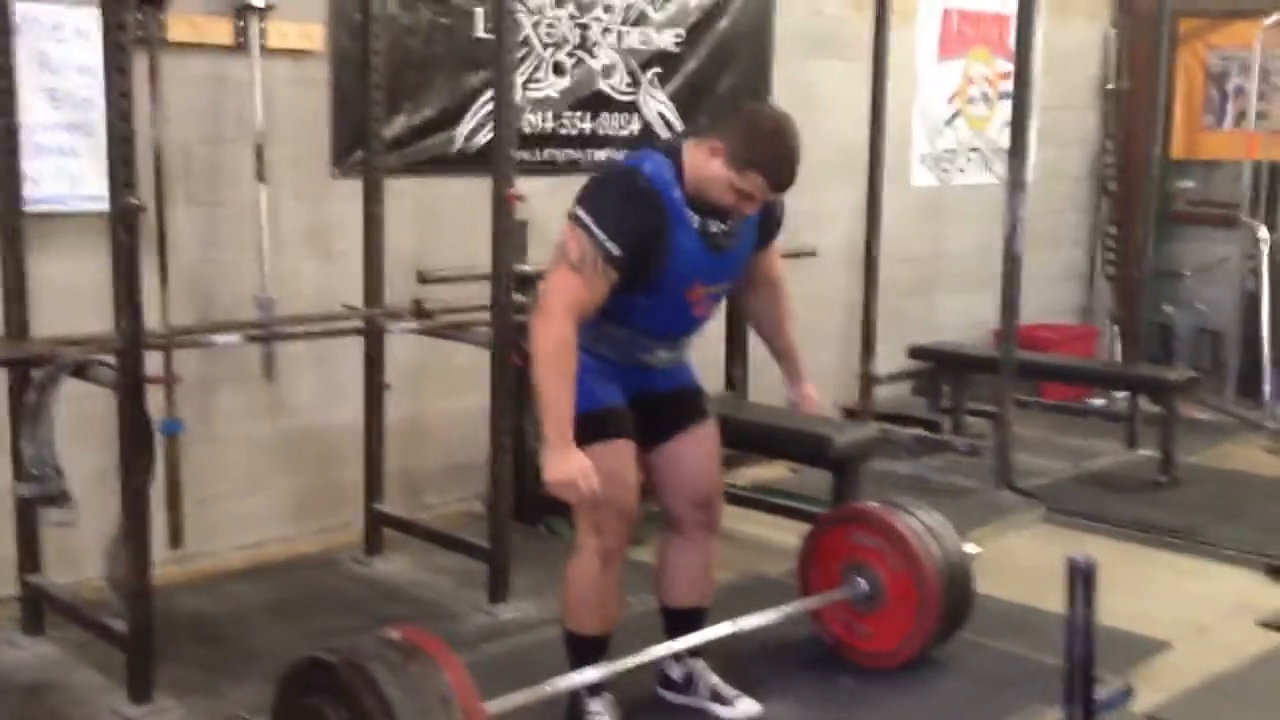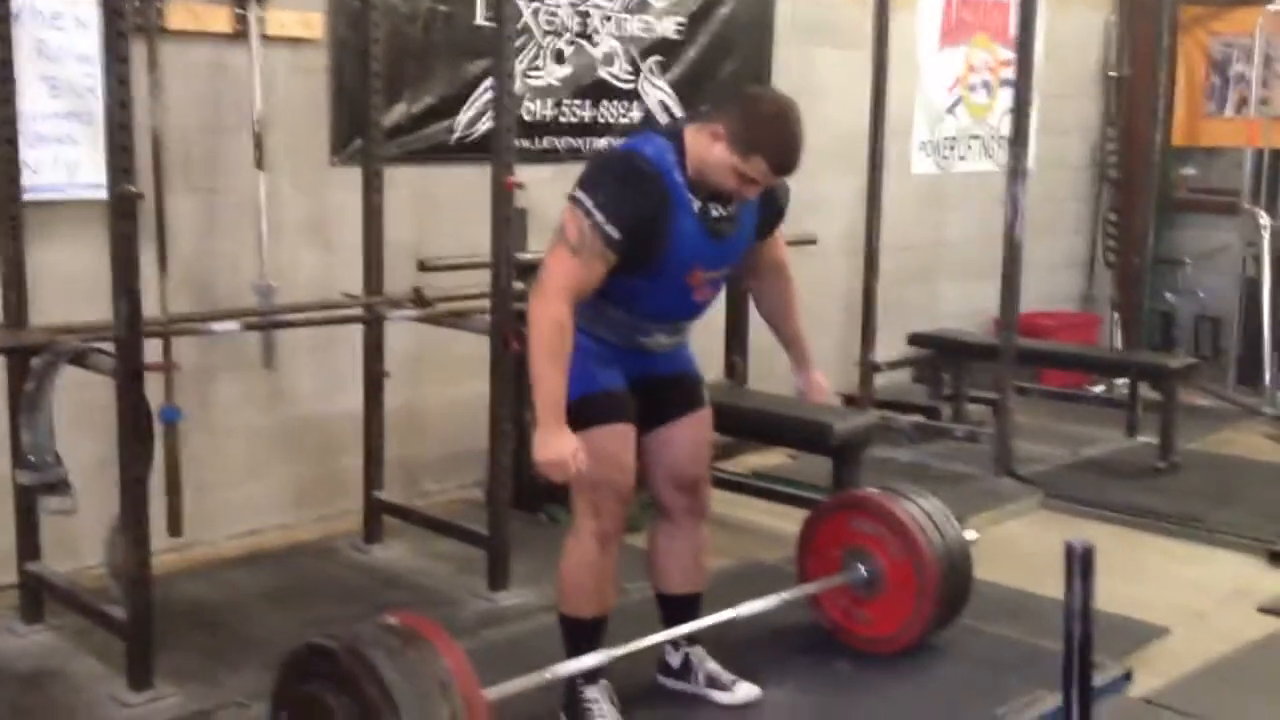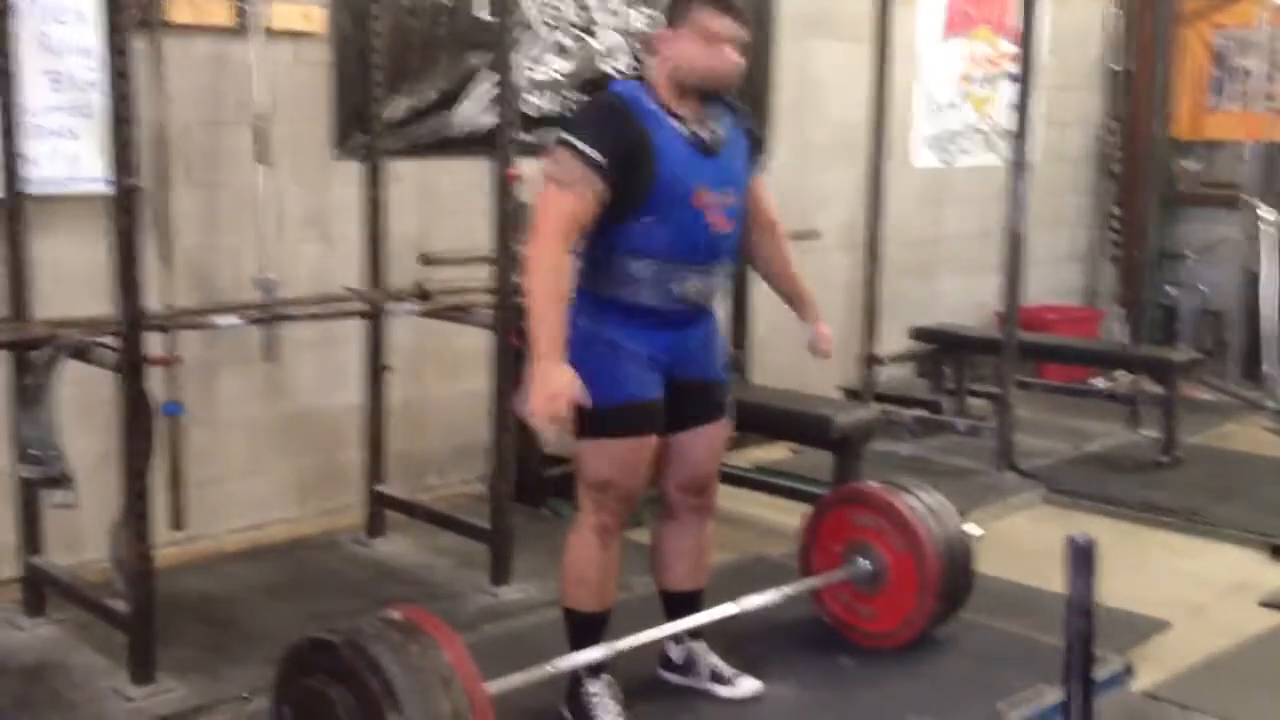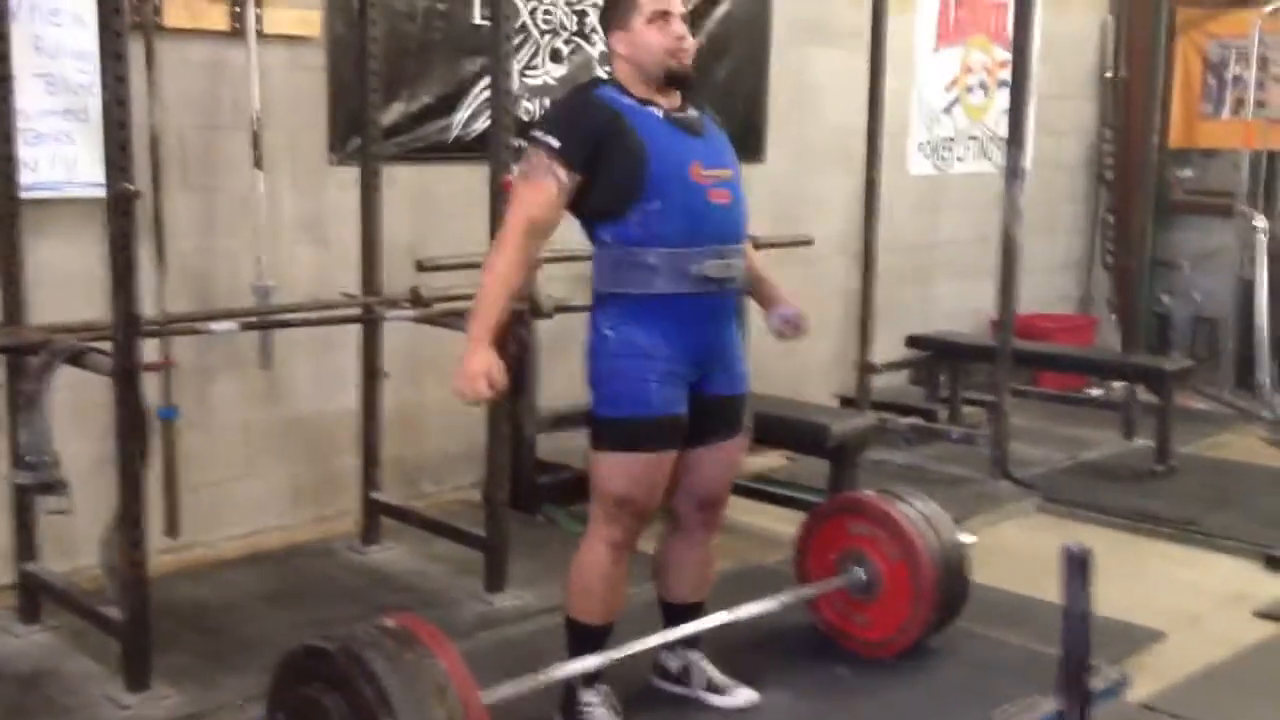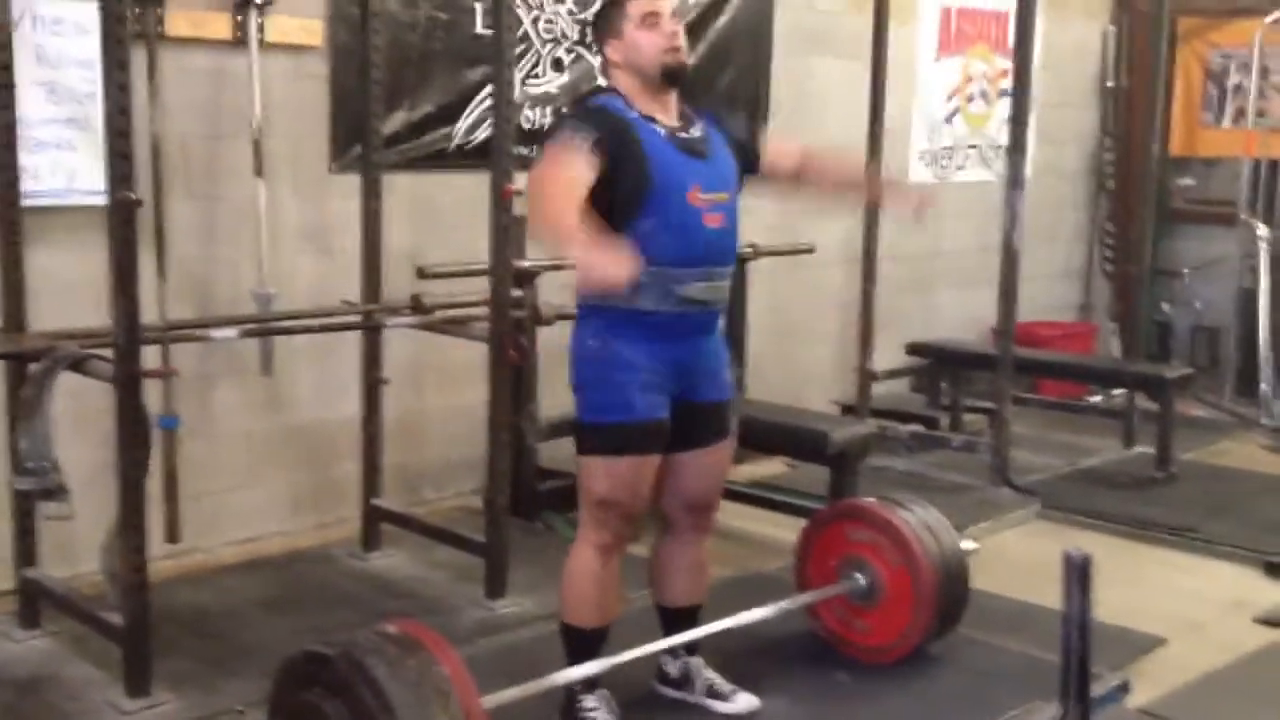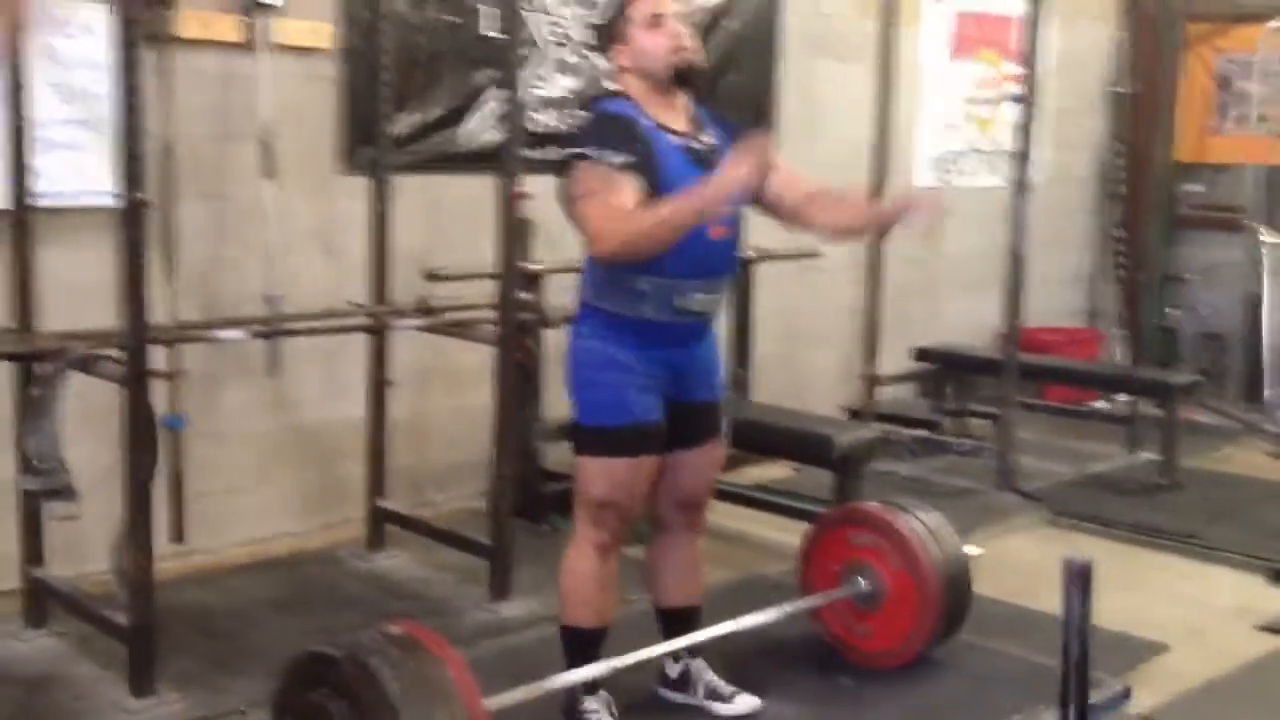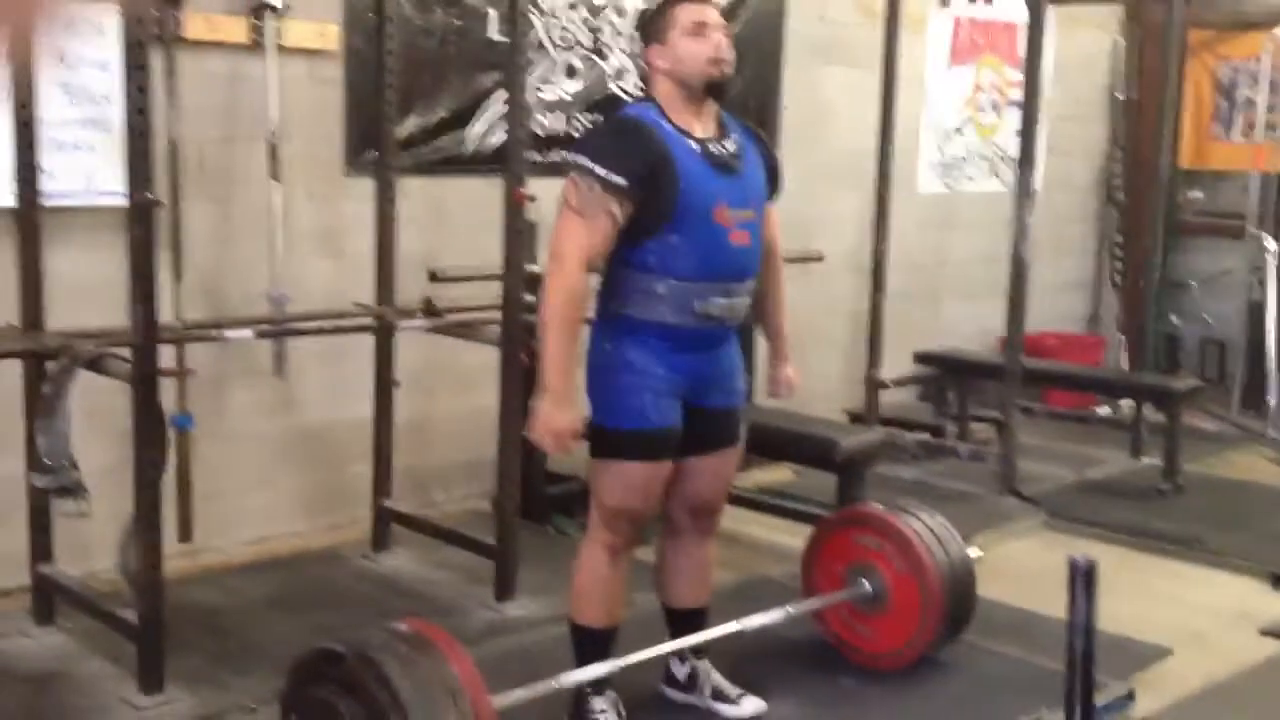
dt=0.4s
person 1, frame 1
left shoulder: (756, 206)
right shoulder: (631, 197)
left elbow: (763, 287)
right elbow: (555, 315)
left wrist: (796, 378)
right wrist: (558, 445)
left hip: (663, 365)
right hip: (590, 365)
left knee: (699, 512)
right knee: (608, 529)
left ankle: (684, 668)
person 1, frame 2
left shoulder: (759, 193)
right shoulder: (631, 180)
left elbow: (769, 274)
right elbow: (553, 297)
left wrist: (803, 364)
right wrist: (550, 425)
left hip: (662, 349)
right hip: (590, 349)
left knee: (687, 498)
right knee: (603, 511)
left ankle: (681, 654)
person 1, frame 3
left shoulder: (734, 127)
right shoulder: (612, 120)
left elbow: (760, 227)
right elbow: (550, 239)
left wrist: (808, 311)
right wrist: (551, 361)
left hip: (696, 334)
right hip: (619, 336)
left knee: (693, 496)
right knee: (608, 507)
left ankle: (684, 649)
person 1, frame 4
left shoulder: (704, 123)
right shoulder: (590, 118)
right elbow: (522, 229)
left wrist: (772, 298)
right wrist: (481, 340)
left hip: (721, 340)
right hip: (641, 342)
left knee: (701, 512)
right knee: (621, 521)
left ankle: (680, 658)
person 1, frame 5
left shoulder: (719, 129)
right shoulder: (598, 125)
left elbow: (801, 163)
right elbow: (553, 196)
left wrist: (879, 185)
right wrist: (588, 249)
left hip: (703, 345)
right hip: (623, 348)
left knee: (693, 514)
right knee: (609, 522)
left ankle: (682, 662)
person 1, frame 6
left shoulder: (725, 134)
right shoulder: (608, 134)
left elbow: (811, 206)
right elbow: (615, 234)
left wrist: (886, 210)
right wrist: (713, 193)
left hip: (694, 348)
right hip: (622, 352)
left knee: (682, 512)
right knee: (604, 523)
person 1, frame 7
left shoulder: (751, 148)
right shoulder: (623, 142)
left elbow: (765, 258)
right elbow: (570, 266)
left wrist: (780, 351)
right wrist: (555, 393)
left hip: (718, 357)
right hip: (639, 360)
left knee: (700, 518)
right knee: (616, 527)
